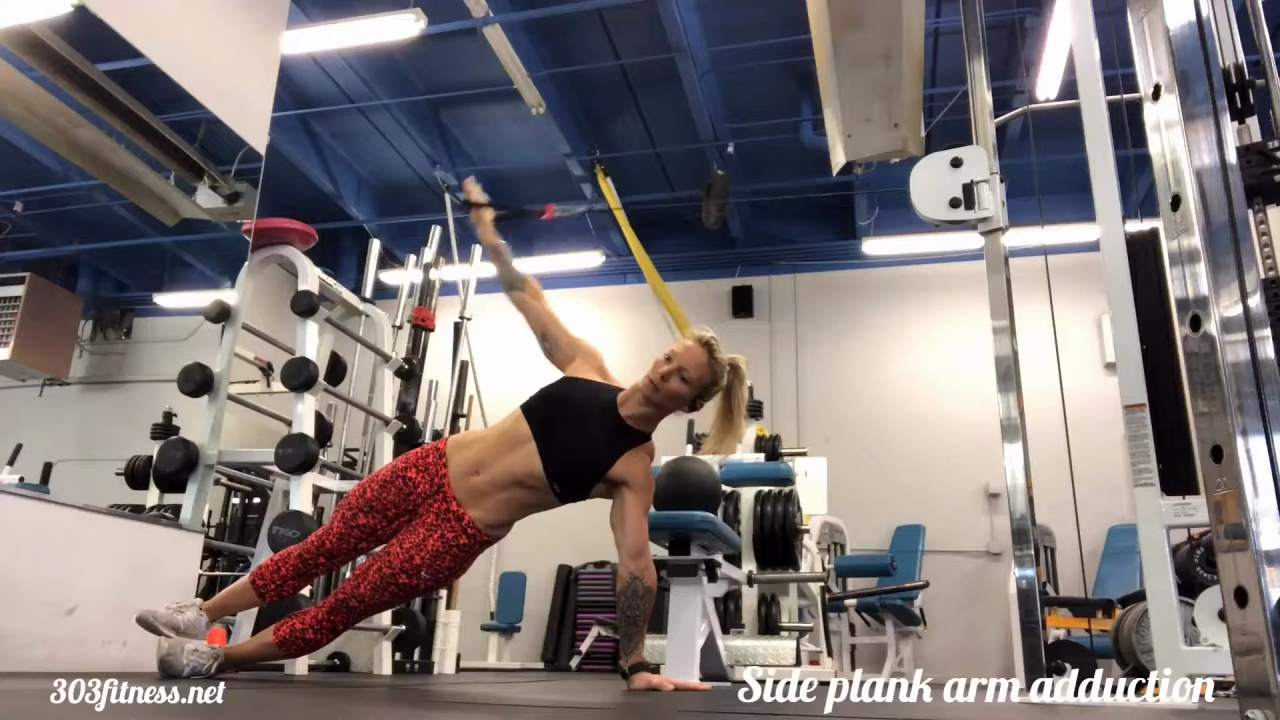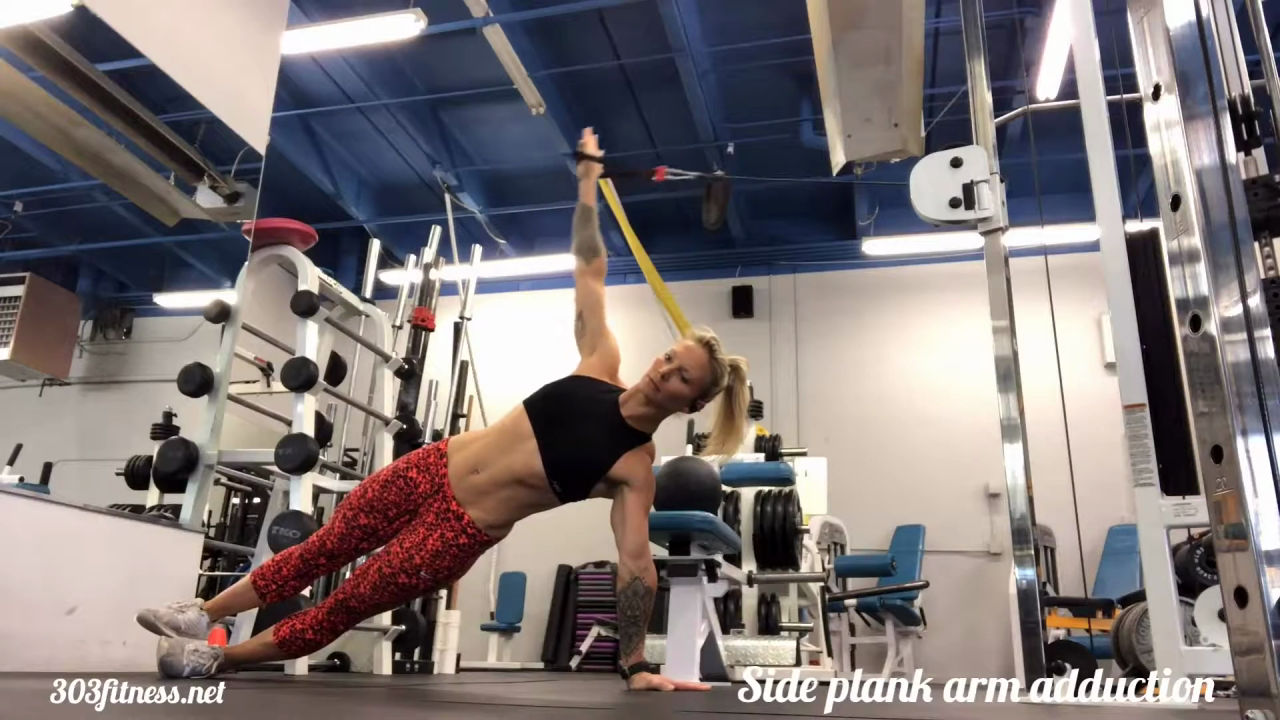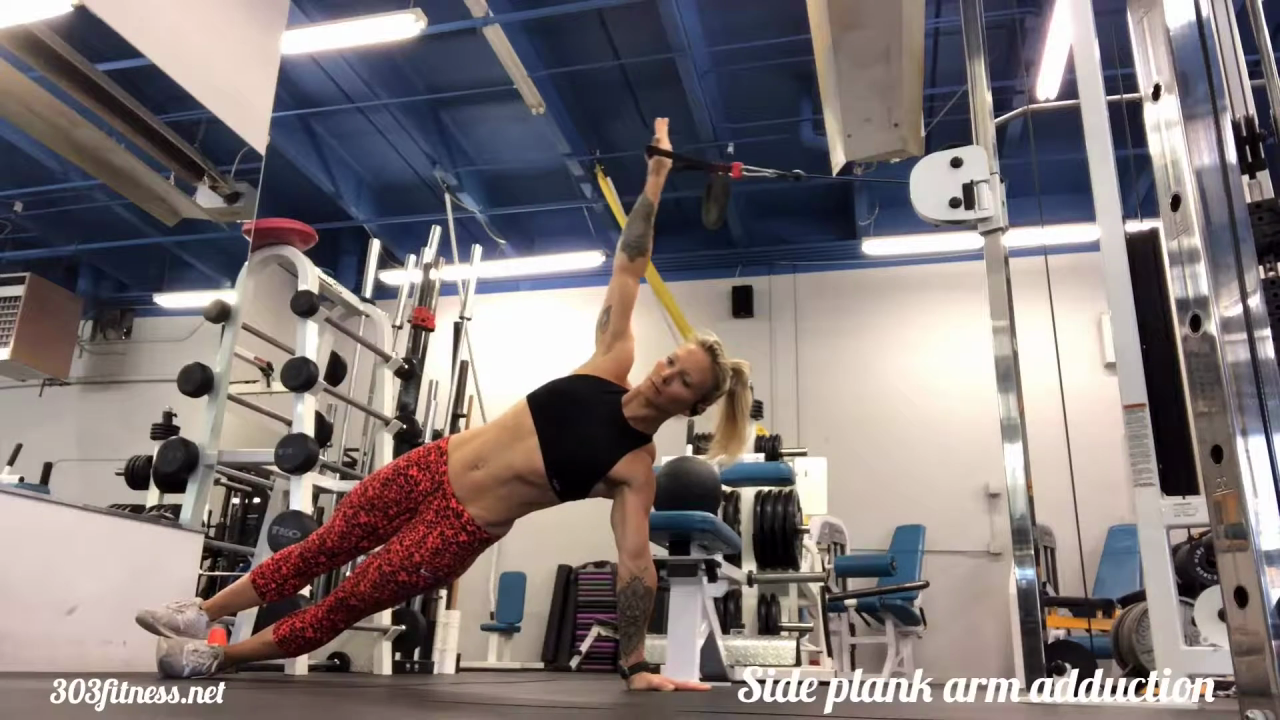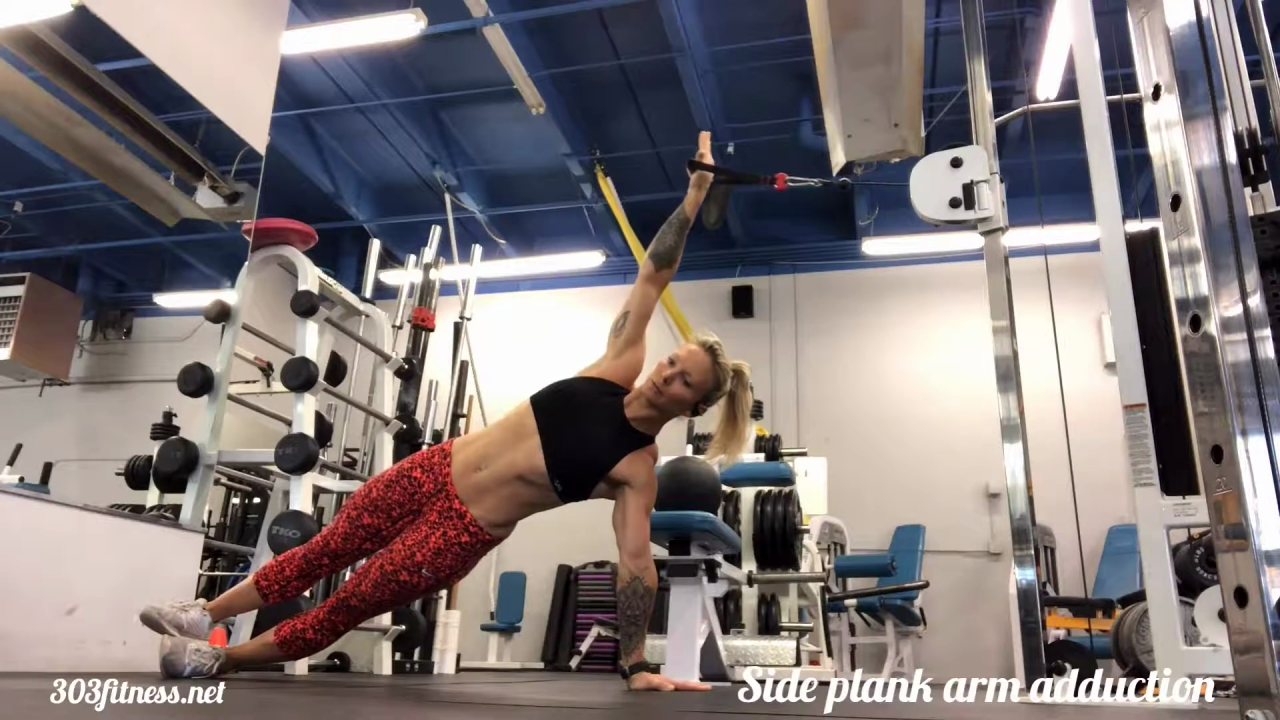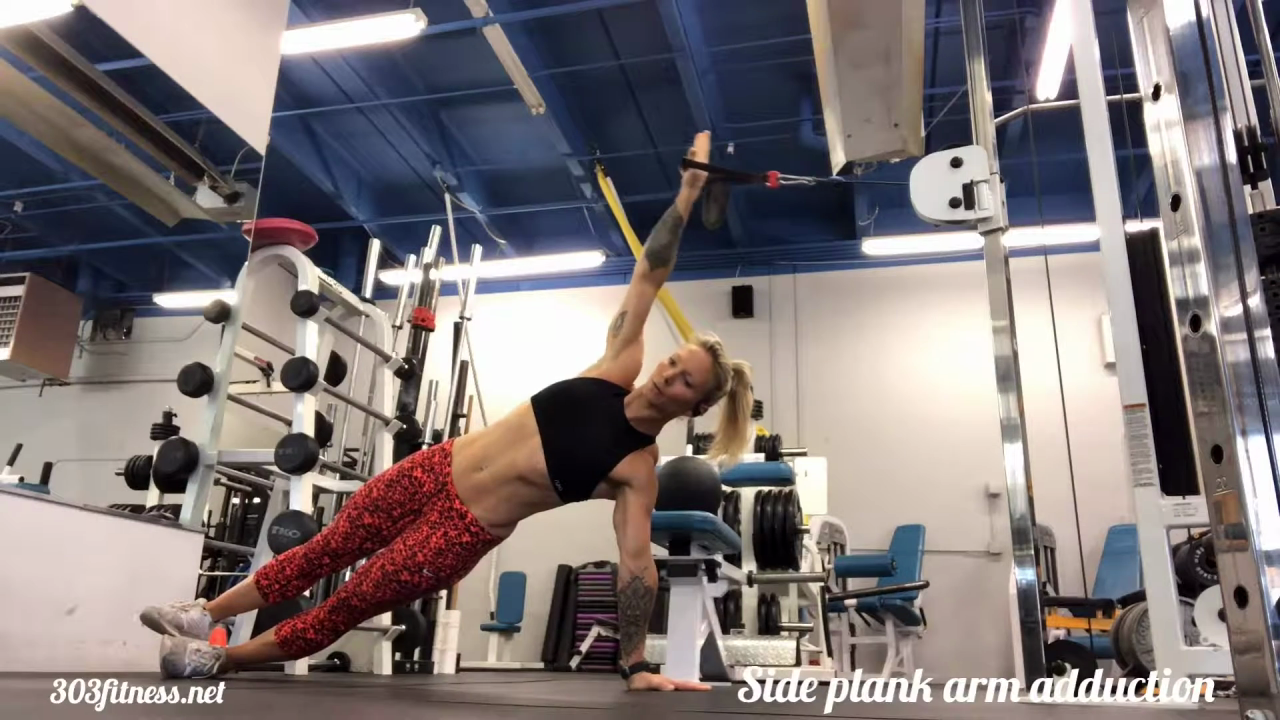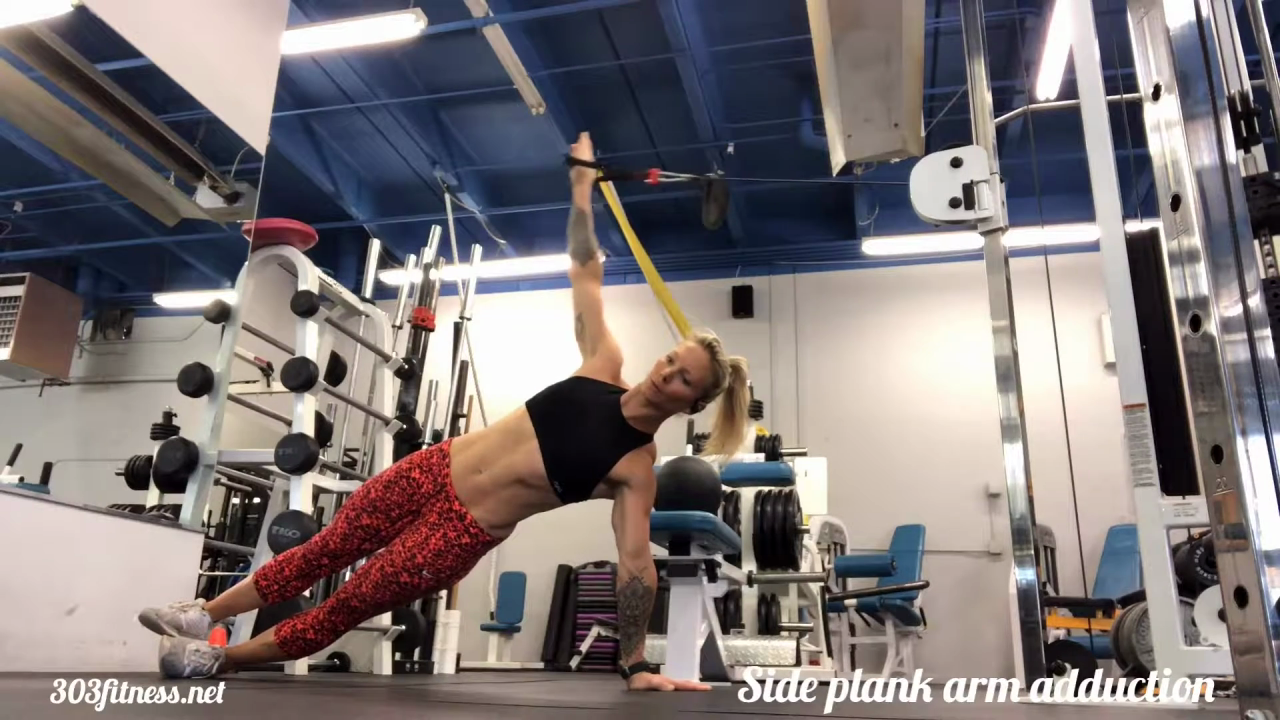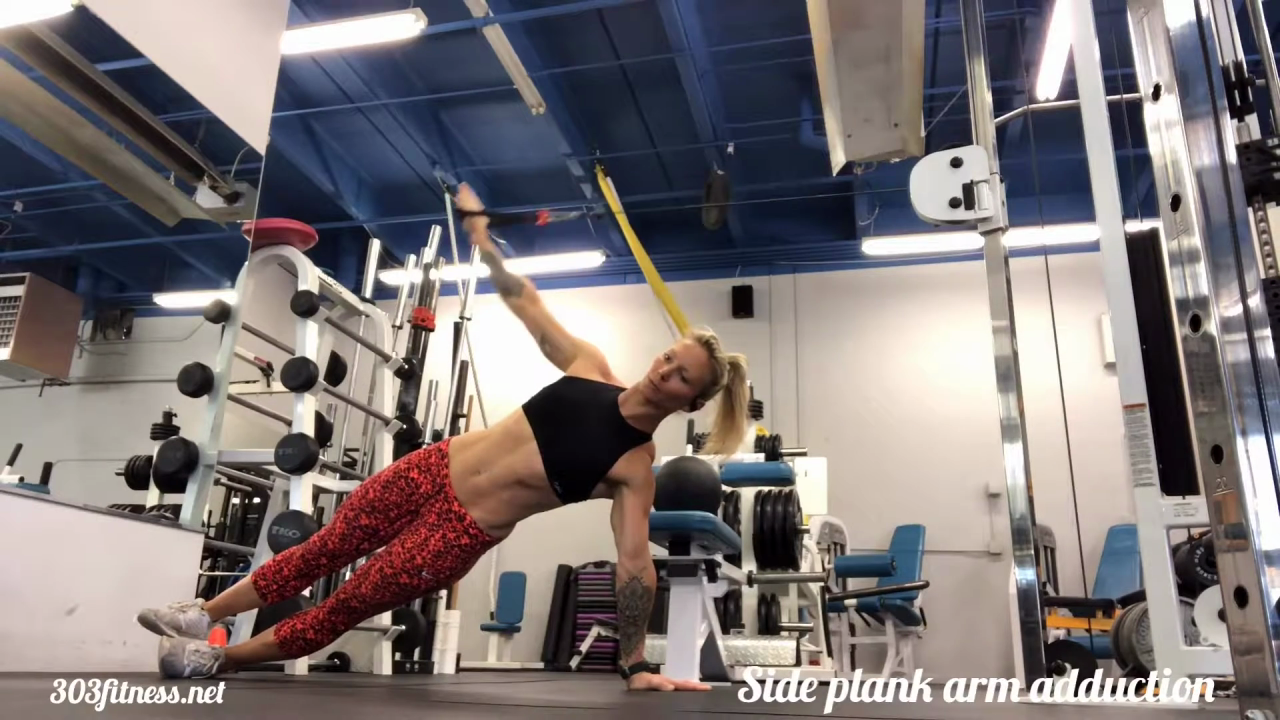
dt=0.5s
person 1, frame 1
left shoulder: (635, 468)
right shoulder: (589, 370)
left elbow: (635, 562)
right elbow: (528, 298)
left wrist: (635, 664)
right wrist: (486, 226)
left hip: (462, 531)
right hip: (435, 469)
left knee: (344, 607)
right knee: (321, 549)
left ankle: (216, 660)
right ankle: (200, 614)
person 1, frame 2
left shoulder: (635, 467)
right shoulder: (601, 367)
left elbow: (636, 561)
right elbow: (589, 271)
left wrist: (636, 664)
right wrist: (586, 178)
left hip: (462, 531)
right hip: (435, 468)
left knee: (343, 607)
right knee: (321, 550)
left ankle: (218, 658)
right ankle: (202, 613)
person 1, frame 3
left shoulder: (636, 468)
right shoulder: (610, 368)
left elbow: (636, 561)
right elbow: (627, 269)
left wrist: (636, 665)
right wrist: (655, 178)
left hip: (461, 530)
right hip: (434, 467)
left knee: (343, 608)
right knee: (323, 548)
left ankle: (216, 658)
right ankle: (201, 613)
person 1, frame 4
left shoulder: (638, 469)
right shoulder: (617, 370)
left elbow: (636, 563)
right elbow: (651, 277)
left wrist: (635, 664)
right wrist: (696, 194)
left hip: (465, 531)
right hip: (437, 470)
left knee: (346, 607)
right knee: (324, 551)
left ankle: (220, 658)
right ankle: (205, 613)
person 1, frame 5
left shoulder: (639, 470)
right shoulder: (617, 373)
left elbow: (637, 562)
right elbow: (649, 277)
left wrist: (636, 664)
right wrist: (686, 192)
left hip: (465, 532)
right hip: (438, 470)
left knee: (345, 608)
right knee: (325, 551)
left ankle: (217, 659)
right ankle: (203, 613)
person 1, frame 6
left shoulder: (637, 468)
right shoulder: (604, 369)
left elbow: (636, 560)
right elbow: (586, 277)
left wrist: (635, 663)
right wrist: (582, 189)
left hip: (465, 532)
right hip: (438, 470)
left knee: (345, 608)
right knee: (324, 551)
left ankle: (218, 659)
right ankle: (204, 613)
person 1, frame 7
left shoulder: (636, 467)
right shoulder: (591, 368)
left elbow: (636, 562)
right elbow: (529, 307)
left wrist: (636, 664)
right wrist: (482, 239)
left hip: (464, 532)
right hip: (436, 470)
left knee: (345, 608)
right knee: (324, 550)
left ankle: (219, 658)
right ankle: (203, 612)
